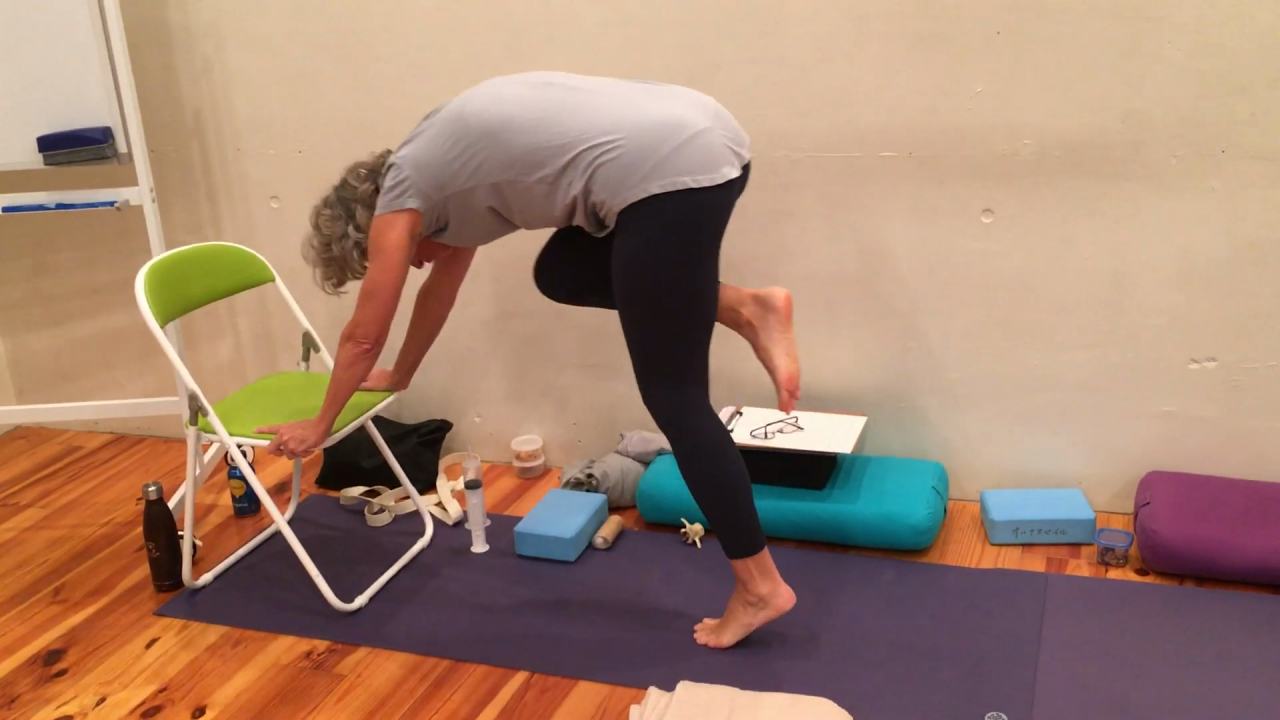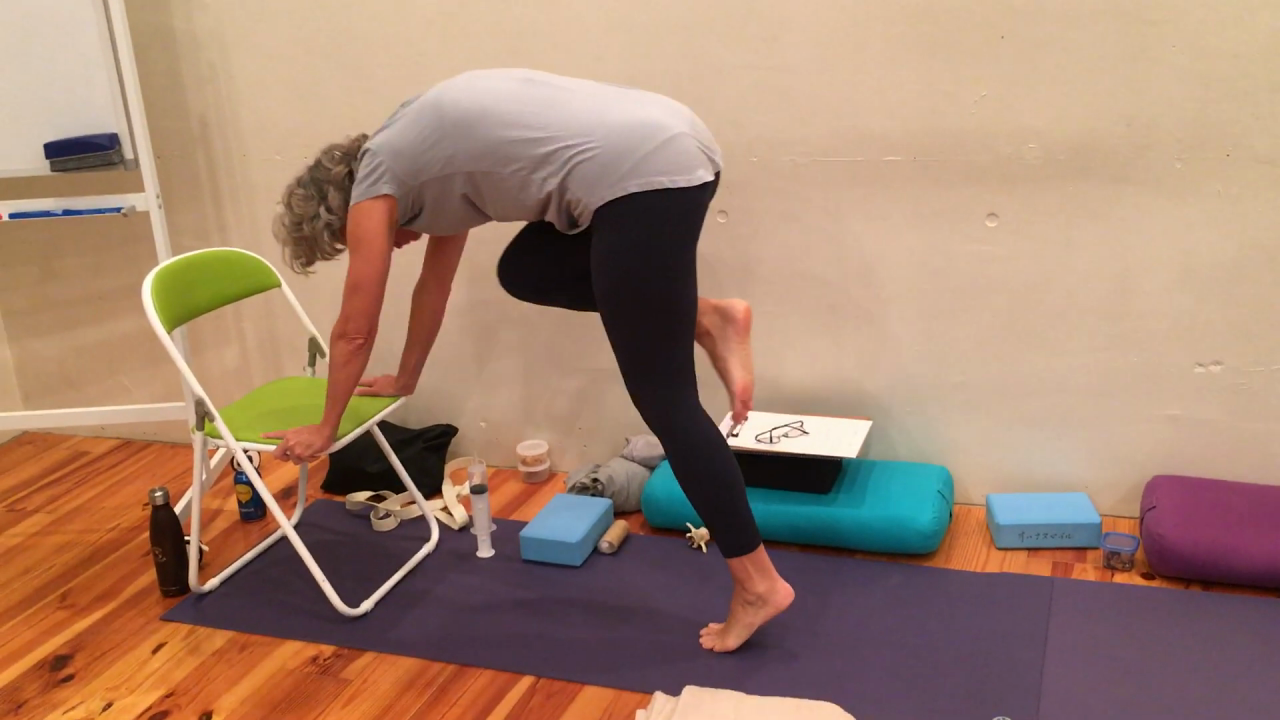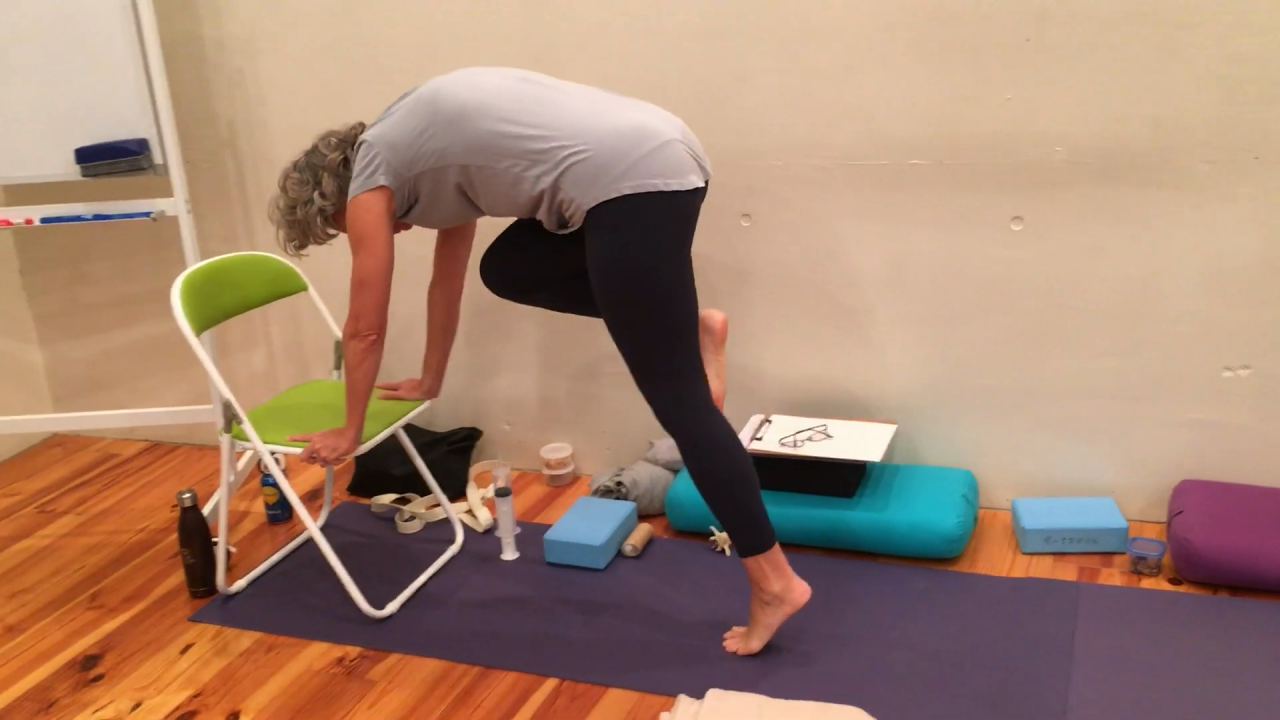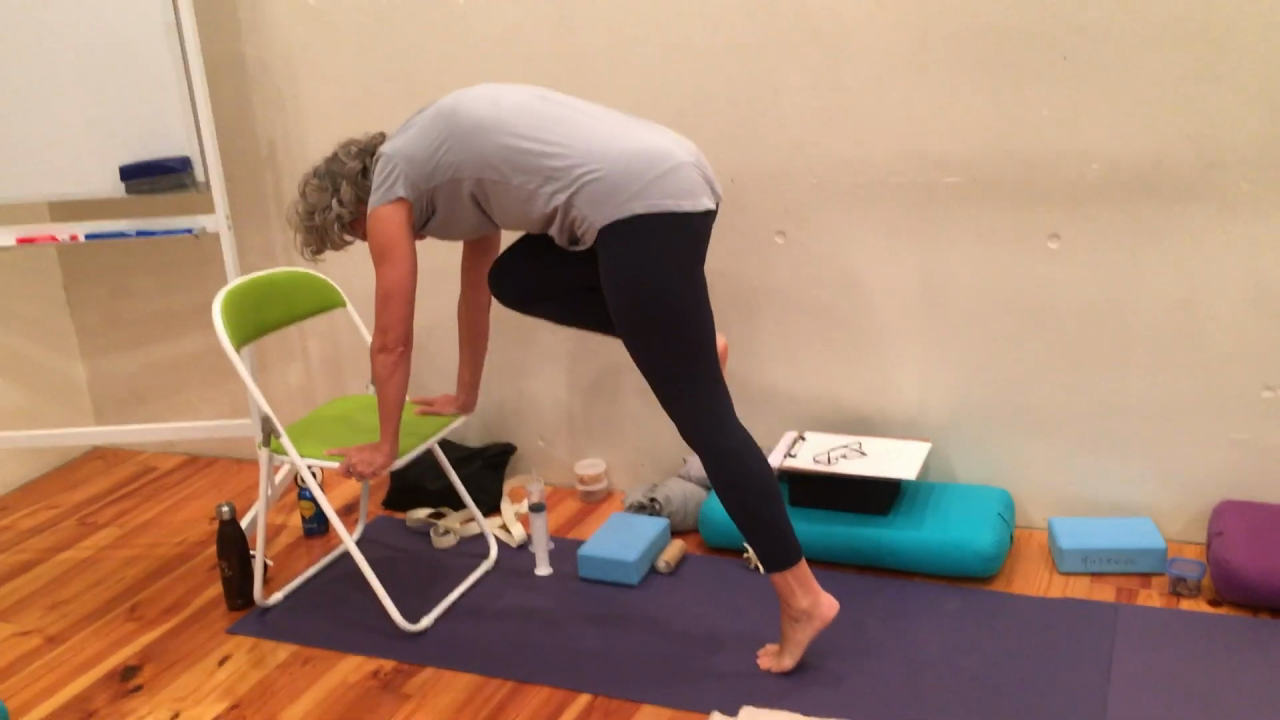
dt=0.3s
person 1, frame 1
left shoulder: (400, 196)
right shoulder: (439, 174)
left elbow: (364, 336)
right elbow: (441, 287)
left wrist: (320, 425)
right wrist: (399, 376)
left hip: (668, 171)
right hip: (703, 137)
left knee: (674, 400)
right knee: (561, 275)
left ankle: (759, 587)
right ankle: (742, 307)
person 1, frame 2
left shoulder: (373, 182)
right shoulder: (418, 159)
left elbow: (354, 332)
right elbow: (435, 282)
left wrist: (325, 430)
right wrist: (405, 380)
left hip: (640, 175)
right hip: (669, 144)
left knee: (663, 400)
right knee: (524, 273)
left ankle: (758, 585)
right ankle: (703, 318)
person 1, frame 3
left shoulder: (370, 176)
right shoulder: (420, 150)
left elbow: (364, 329)
right elbow: (447, 280)
left wrist: (349, 432)
right wrist: (429, 382)
left hip: (630, 180)
right hip: (659, 152)
left knee: (676, 399)
right knee: (506, 271)
left ankle: (774, 583)
right ankle: (685, 325)
person 1, frame 4
left shoulder: (389, 191)
right shoulder: (439, 160)
left elbow: (392, 342)
right elbow: (475, 290)
left wrist: (385, 446)
right wrist: (465, 396)
left hip: (642, 202)
right hip: (670, 175)
left knee: (699, 414)
right knee: (513, 279)
left ankle: (803, 599)
right ankle: (689, 346)
